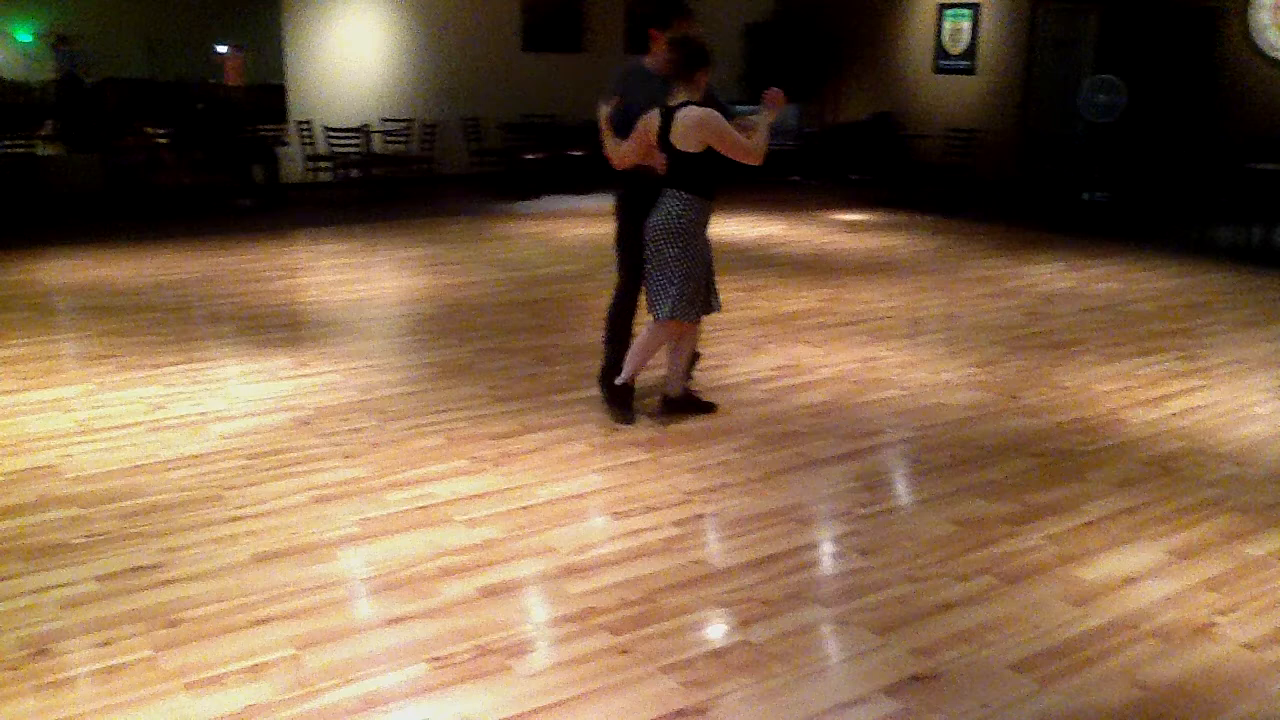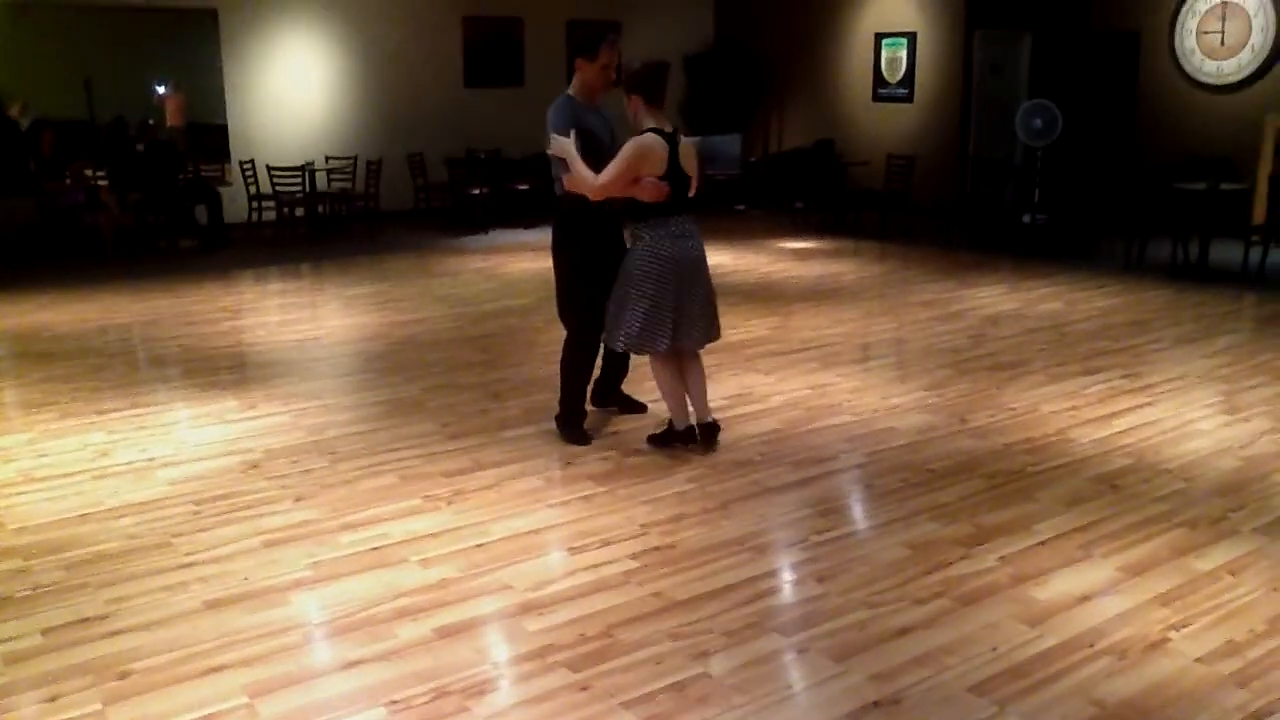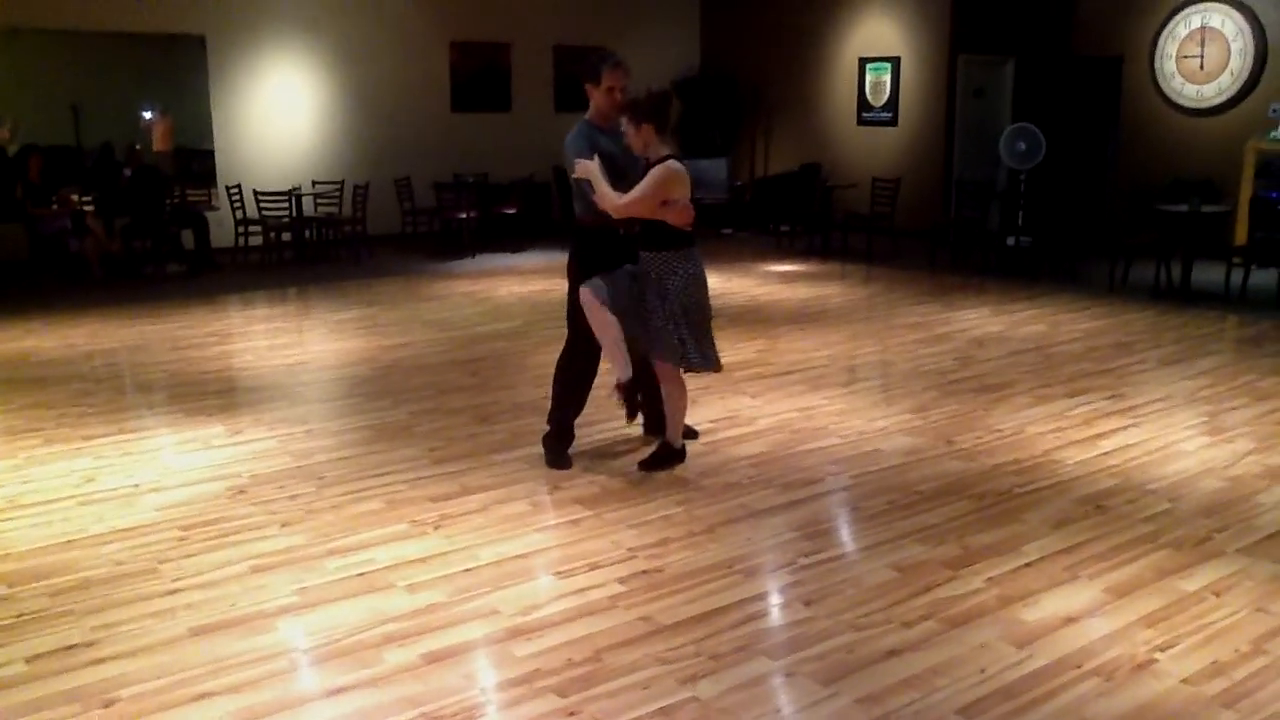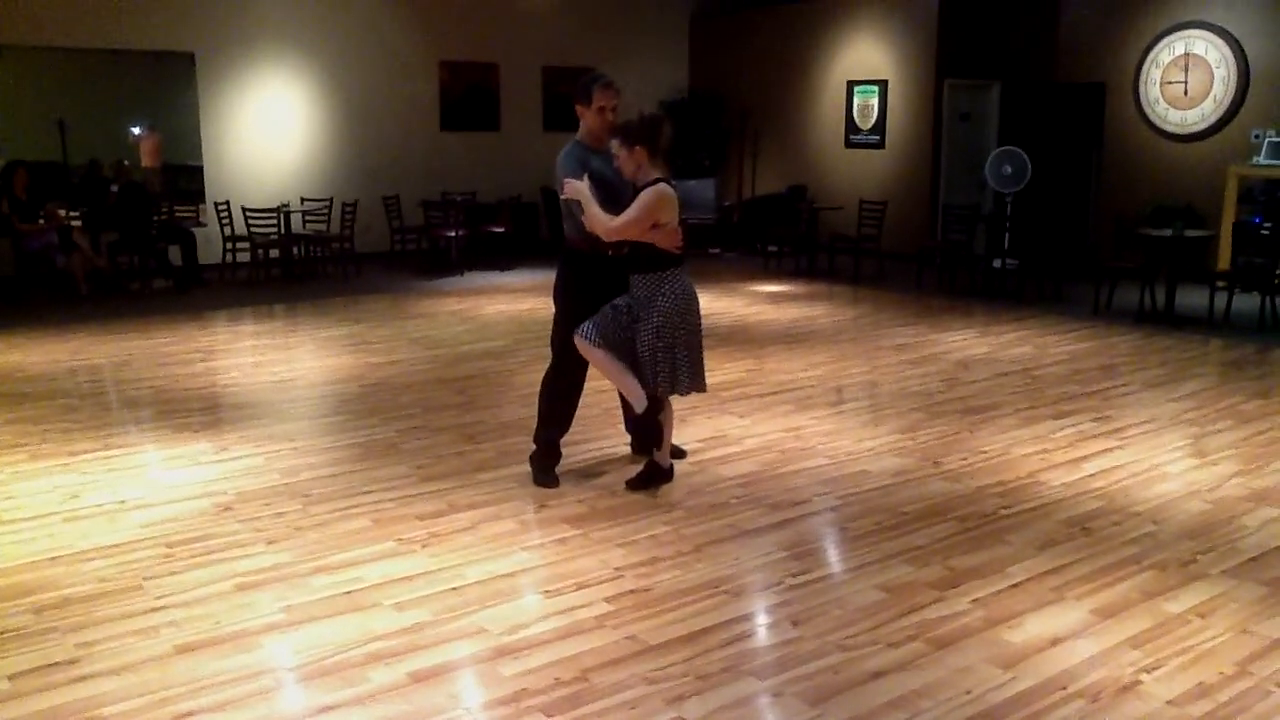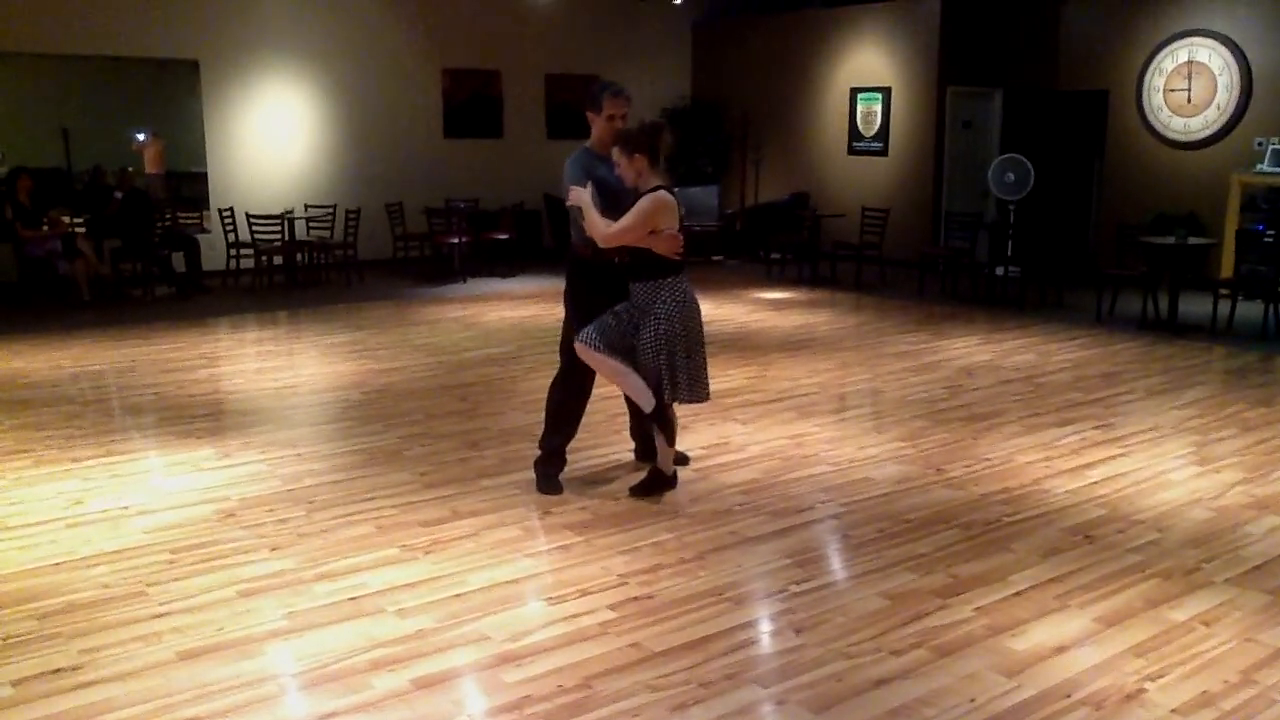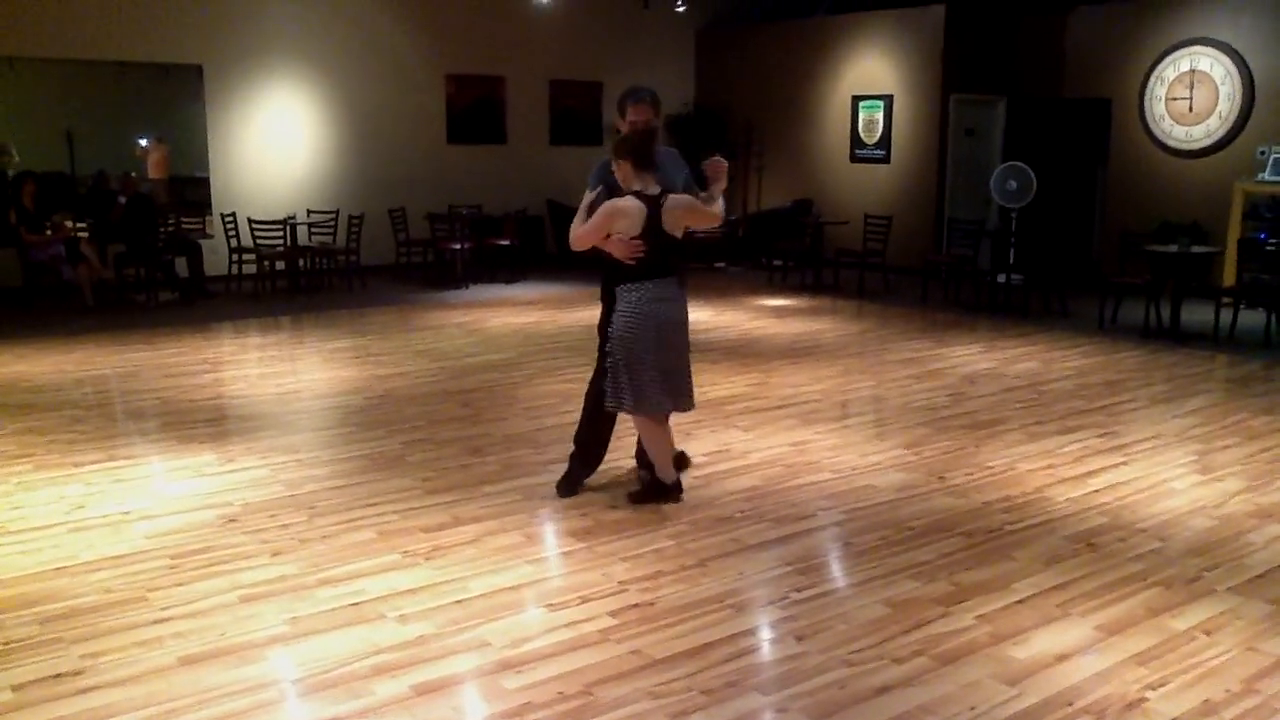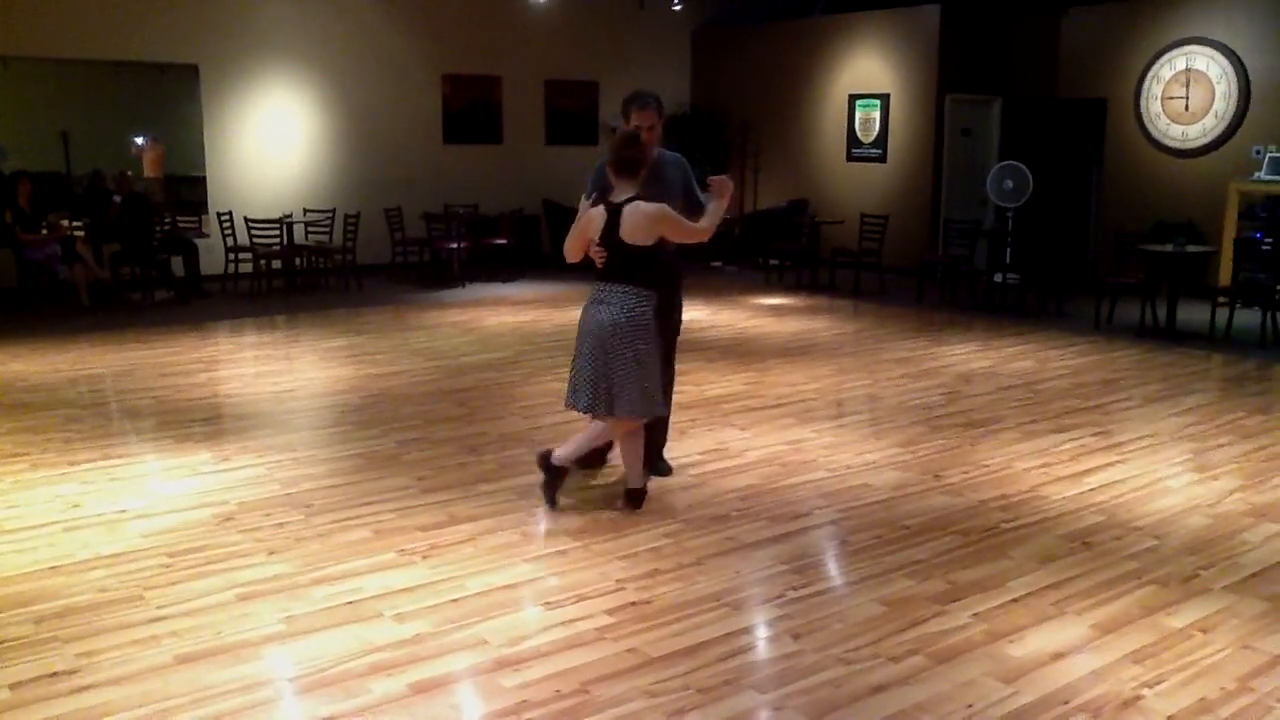
dt=0.7s
person 1, frame 1
right shoulder: (628, 79)
left elbow: (723, 121)
right elbow: (611, 143)
right wrist: (647, 156)
right hip: (638, 191)
right knee: (631, 285)
left ankle: (681, 363)
right ankle: (611, 376)
person 1, frame 2
left shoulder: (598, 110)
right shoulder: (563, 113)
right elbow: (573, 181)
right wrist: (635, 189)
left hip: (608, 222)
right hip: (577, 228)
right knee: (584, 325)
left ankle: (608, 389)
right ankle: (570, 415)
person 1, frame 3
left shoulder: (624, 132)
right shoulder: (580, 140)
right wrist: (664, 213)
left hip: (629, 245)
right hip: (594, 248)
right knee: (584, 345)
left ankle: (656, 418)
right ankle: (558, 436)
person 1, frame 4
left shoulder: (618, 153)
right shoulder: (572, 160)
left elbow: (628, 207)
right wrist: (652, 236)
left hip: (618, 267)
right hip: (583, 270)
right knee: (569, 364)
left ankle: (644, 437)
right ankle: (545, 454)
person 1, frame 5
right shoulder: (580, 166)
right wrist: (652, 241)
left hip: (629, 275)
right hip: (591, 277)
right knee: (577, 369)
left ankle: (648, 443)
right ankle: (549, 461)
person 1, frame 6
left shoulder: (673, 159)
right shoulder: (607, 170)
left elbow: (698, 209)
left wrist: (717, 184)
right wrist: (610, 245)
right knee: (612, 369)
left ankle: (651, 454)
right ankle: (581, 463)
person 1, frame 7
left shoulder: (676, 167)
right shoulder: (605, 172)
left elbow: (698, 219)
right wrist: (593, 250)
left hip: (663, 276)
left knee: (659, 366)
left ankle: (653, 451)
right ankle: (600, 444)
person 2, frame 1
left shoulder: (653, 118)
right shoulder: (705, 117)
left elbow: (621, 159)
right elbow: (754, 155)
left wrist: (604, 122)
right wrist: (767, 117)
left hip: (667, 213)
right hip: (683, 219)
left knee: (688, 312)
right knee: (672, 314)
left ankle: (676, 392)
right ankle: (623, 381)
person 2, frame 2
left shoulder: (641, 145)
right shoulder: (685, 144)
left elbow: (597, 189)
left wrist: (570, 153)
left hip: (653, 249)
right hip: (686, 244)
left knee: (658, 346)
right knee: (685, 342)
left ankle: (681, 425)
right ankle: (705, 420)
person 2, frame 3
left shoulder: (669, 171)
right shoulder: (656, 169)
left elbow: (619, 208)
right elbow: (631, 210)
left wrist: (594, 174)
left hip: (675, 275)
right hip: (649, 270)
left knee: (667, 364)
right knee: (590, 296)
left ankle: (674, 445)
right ankle: (627, 373)
person 2, frame 4
left shoulder: (659, 193)
right shoulder: (647, 191)
left elbow: (610, 231)
right elbow: (621, 230)
left wrist: (584, 194)
left hip: (665, 296)
right hip: (643, 293)
left knee: (656, 387)
right knee: (586, 339)
left ankle: (661, 464)
right ankle: (648, 423)
person 2, frame 5
left shoulder: (655, 201)
right shoulder: (659, 197)
left elbow: (607, 237)
left wrist: (585, 202)
left hip: (664, 303)
right hip: (646, 301)
left knee: (661, 395)
right knee: (587, 344)
left ankle: (665, 472)
person 2, frame 6
left shoulder: (617, 208)
right shoulder: (679, 205)
left elbow: (577, 242)
right elbow: (716, 217)
left wrist: (585, 205)
right wrist: (717, 190)
left hip: (635, 308)
right hip: (670, 304)
left knee: (640, 401)
right knee: (649, 399)
left ankle: (666, 479)
right ankle: (669, 459)
person 2, frame 7
left shoulder: (594, 216)
right shoulder: (653, 213)
left elbow: (571, 255)
right elbow: (701, 233)
right wrist: (721, 200)
left hip: (599, 309)
right hip: (632, 314)
left knee: (629, 406)
right knee: (631, 408)
left ankle: (635, 484)
right ankle: (559, 458)
